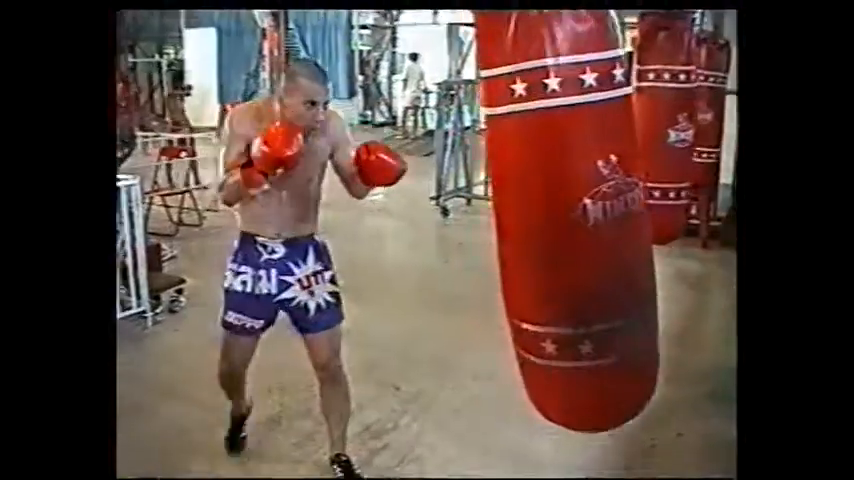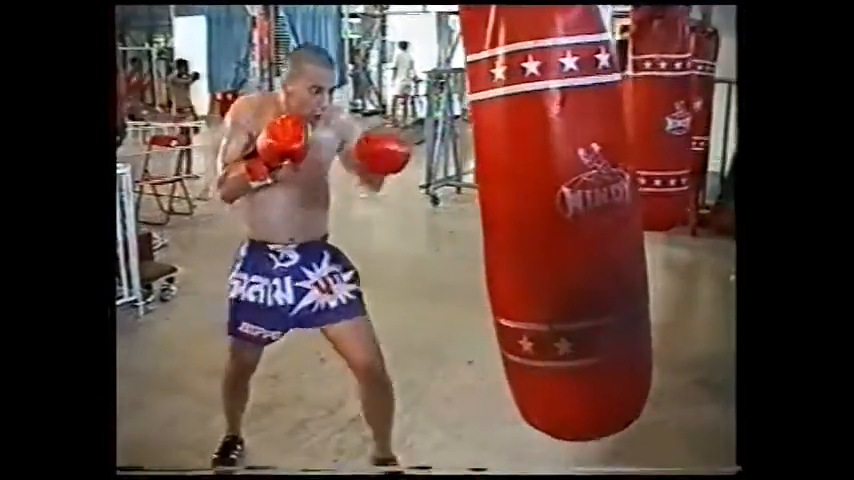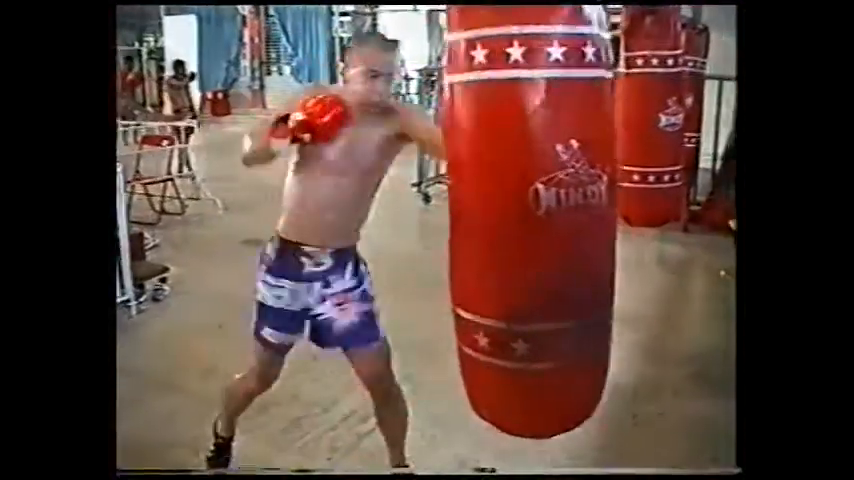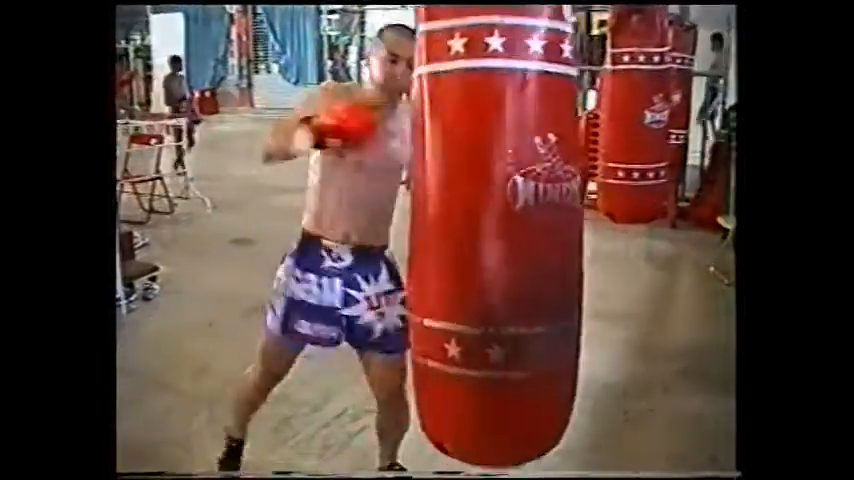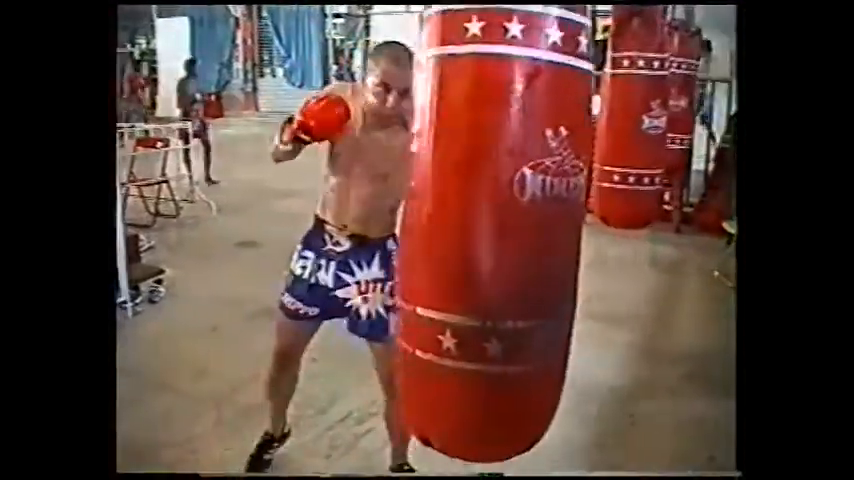
dt=0.3s
person 1, frame 1
left shoulder: (331, 127)
right shoulder: (244, 118)
left elbow: (357, 188)
right elbow: (225, 196)
left wrist: (372, 172)
right wrist: (256, 168)
left hip: (305, 254)
right hip: (253, 255)
left knee: (329, 368)
right knee: (231, 365)
right ankle: (240, 410)
person 1, frame 2
left shoulder: (336, 121)
right shoulder: (249, 112)
left elbow: (372, 180)
right elbow: (225, 191)
right wrist: (261, 161)
left hip: (318, 258)
right hip: (261, 261)
left knee: (370, 367)
right knee: (240, 367)
left ankle: (384, 455)
right ankle: (232, 438)
person 1, frame 3
left shoulder: (396, 118)
right shoulder: (319, 103)
left elbow: (449, 145)
right elbow: (250, 156)
right wrist: (289, 130)
left hip: (345, 268)
right hip: (292, 264)
left knee: (380, 381)
right knee: (261, 377)
left ankle: (399, 465)
right ankle: (224, 437)
person 1, frame 4
left shoulder: (413, 118)
right shoulder: (332, 98)
right elbow: (273, 151)
right wrist: (310, 134)
left hip: (371, 269)
right hip: (316, 261)
left knee: (392, 391)
right knee: (269, 369)
left ankle: (388, 465)
right ankle: (234, 437)
person 1, frame 5
left shoulder: (417, 128)
right shoulder: (336, 101)
right elbow: (280, 153)
right wrist: (293, 133)
left hip: (375, 255)
right hip: (321, 244)
left knee: (395, 378)
right knee: (285, 350)
left ankle: (399, 463)
right ankle: (275, 430)
